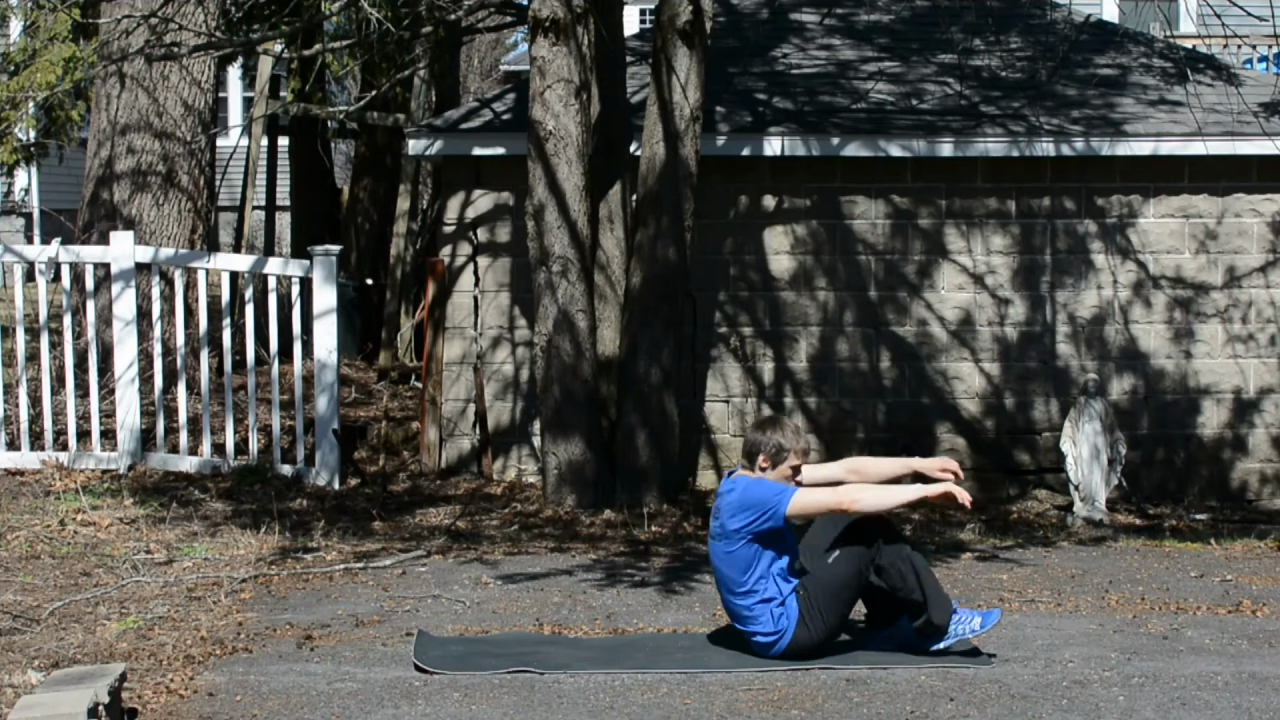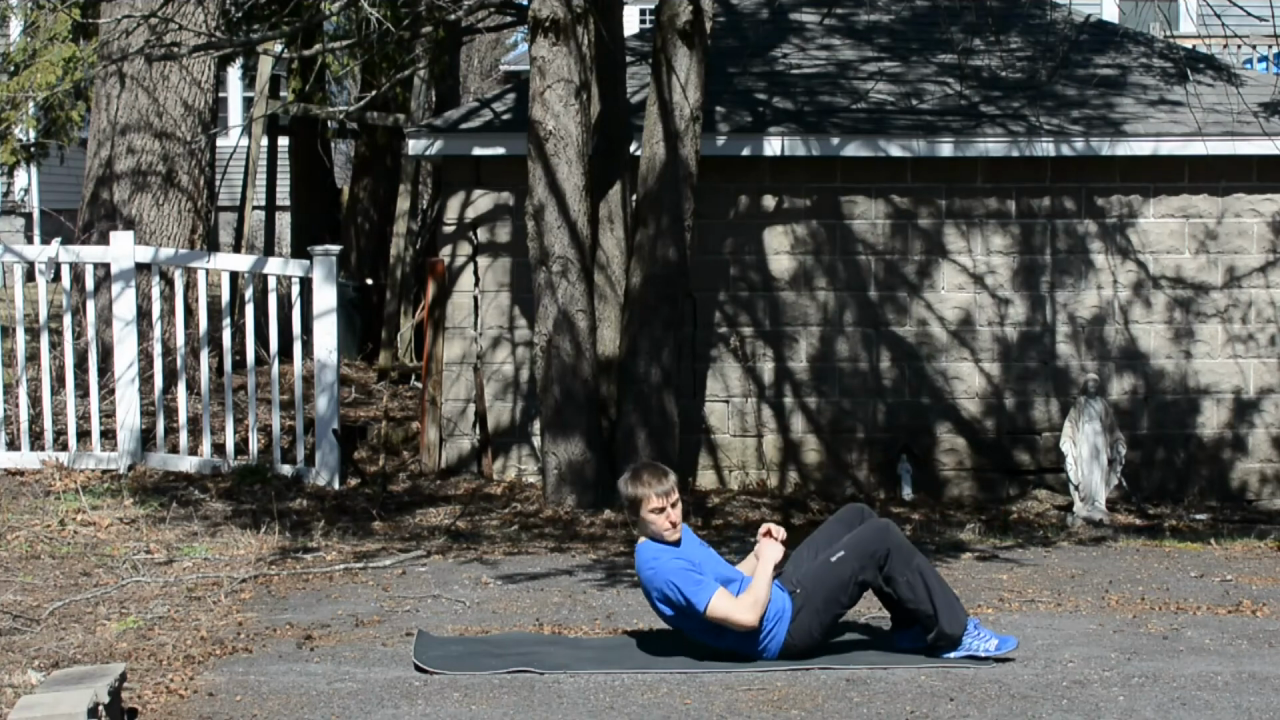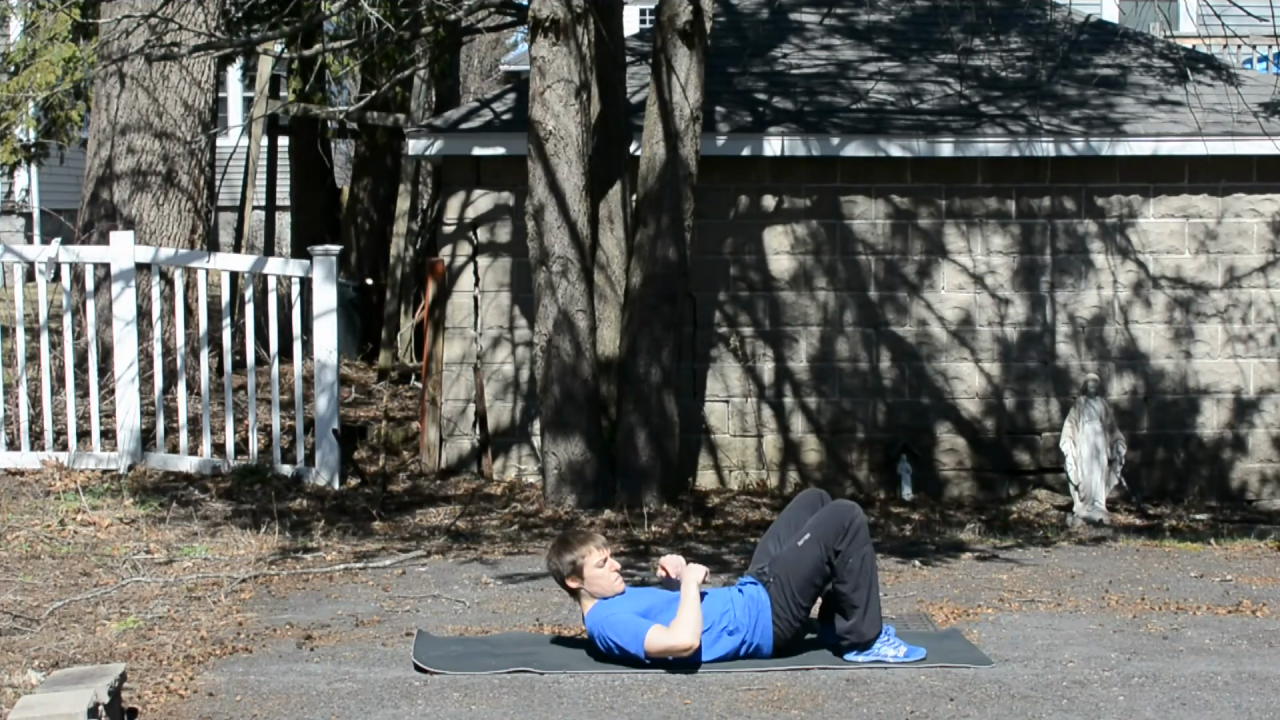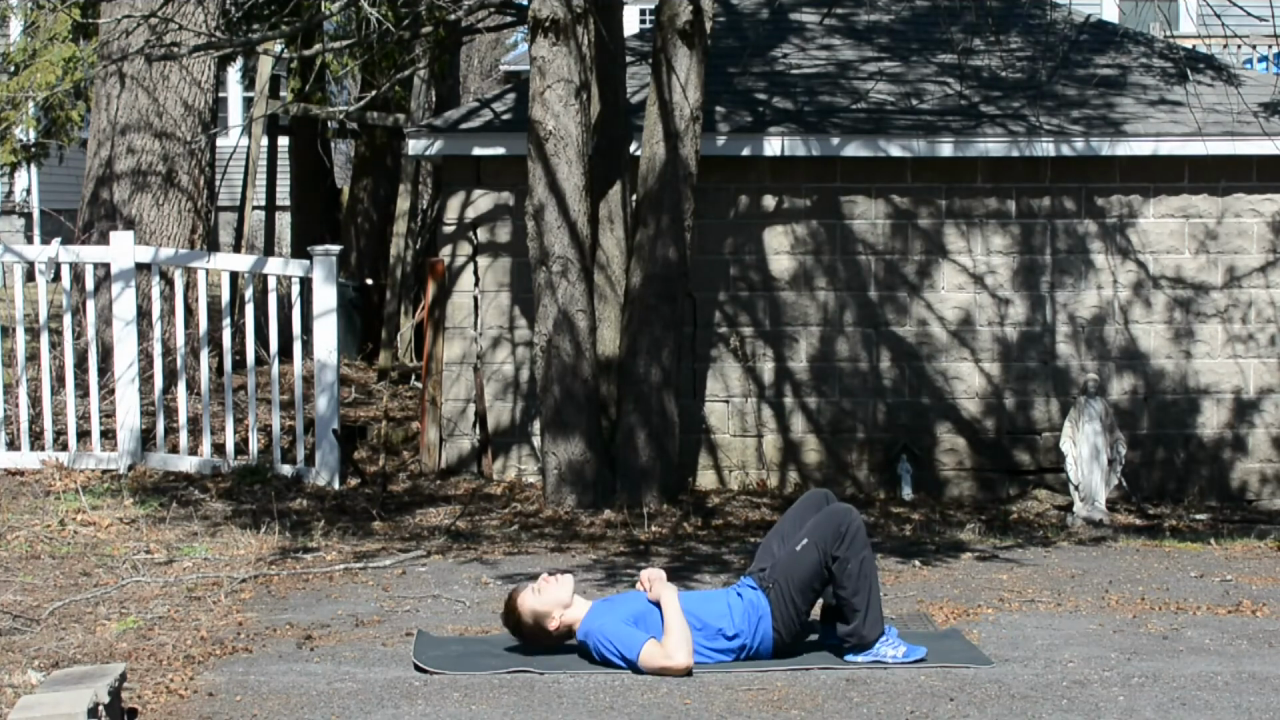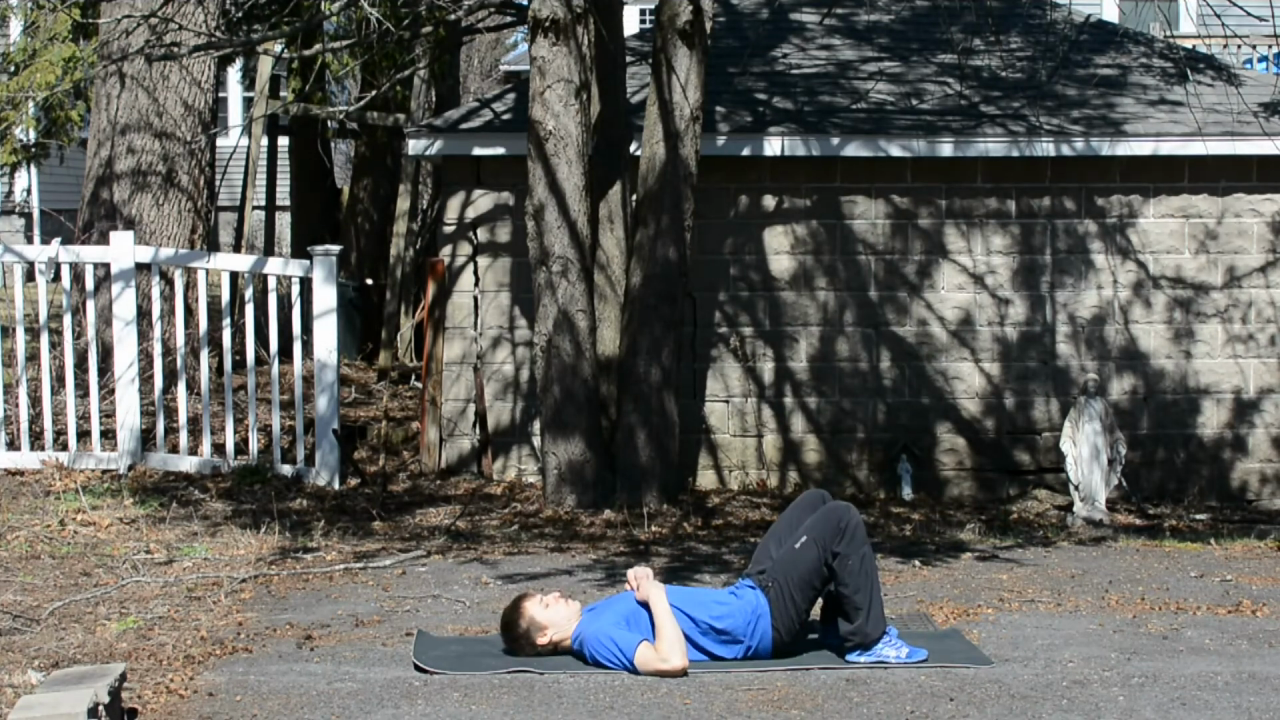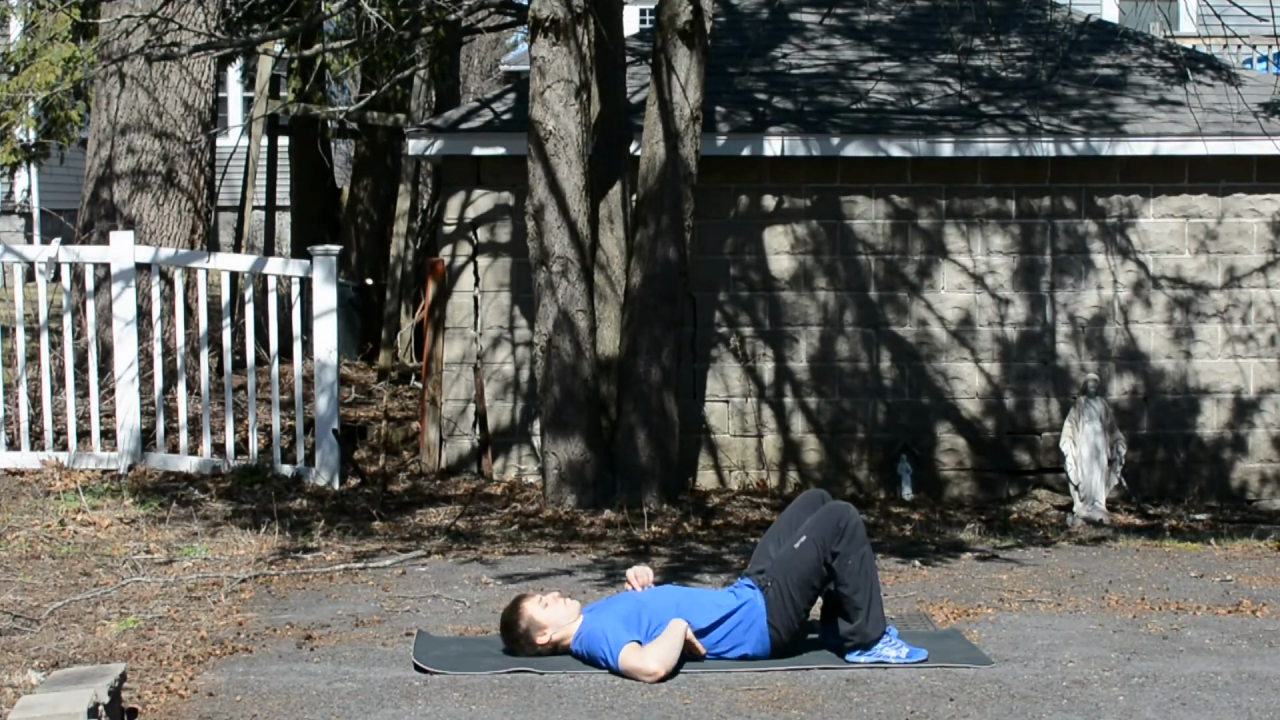
dt=0.7s
person 1, frame 1
left shoulder: (749, 478)
right shoulder: (751, 495)
left elbow: (847, 470)
right elbow: (844, 502)
left wrist: (918, 465)
right wrist: (925, 490)
left hip: (784, 604)
right hip: (786, 631)
right knee: (870, 531)
left ankle: (893, 625)
right ankle: (939, 625)
person 1, frame 2
left shoulder: (674, 537)
right shoulder: (659, 567)
right elbow: (746, 615)
left wrist: (761, 553)
right wrist: (768, 560)
left hip: (782, 597)
right hip: (785, 625)
left knee: (859, 515)
right knee: (882, 538)
left ankle: (912, 627)
right ankle: (952, 636)
person 1, frame 3
left shoulder: (615, 601)
right shoulder: (607, 622)
right elbow: (684, 641)
left wrist: (669, 580)
right wrist: (688, 582)
left hip: (750, 594)
right hip: (765, 618)
left knee: (816, 501)
right knee: (845, 517)
left ankle: (838, 625)
right ankle: (863, 639)
person 1, frame 4
left shoulder: (601, 613)
right shoulder: (601, 631)
right elbow: (677, 660)
left wrist: (650, 585)
right wrist: (667, 596)
left hip: (749, 595)
right hip: (765, 622)
left knee: (822, 501)
right knee: (844, 521)
left ankle: (839, 628)
right ankle: (865, 642)
person 1, frame 5
left shoulder: (594, 617)
right shoulder: (596, 637)
right elbow: (672, 661)
left wrist: (641, 585)
right wrist: (655, 596)
left hip: (748, 593)
right hip: (764, 620)
left knee: (817, 501)
right knee: (841, 520)
left ankle: (840, 627)
right ankle: (867, 641)
person 1, frame 6
left shoulder: (595, 617)
right shoulder: (594, 637)
right elbow: (652, 666)
left wrist: (641, 584)
right wrist: (677, 626)
left hip: (747, 595)
right hip: (763, 619)
left knee: (816, 501)
right knee: (841, 519)
left ankle: (839, 627)
right ankle: (867, 641)
